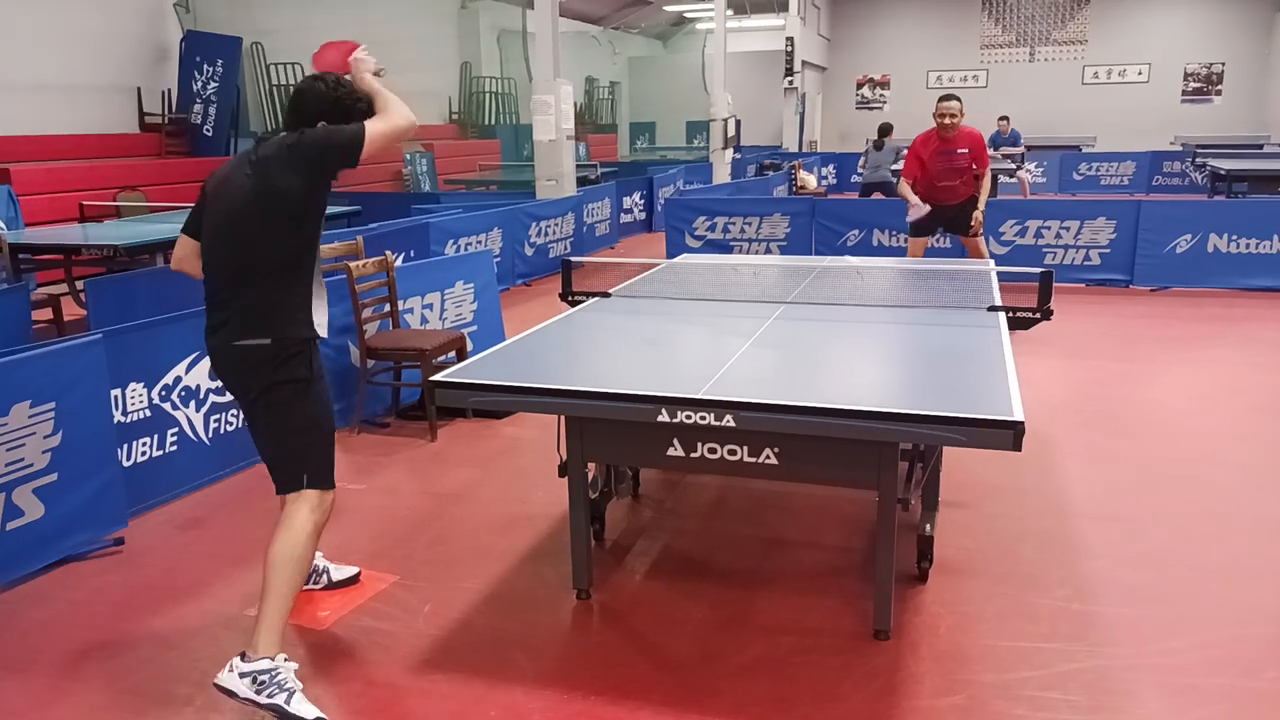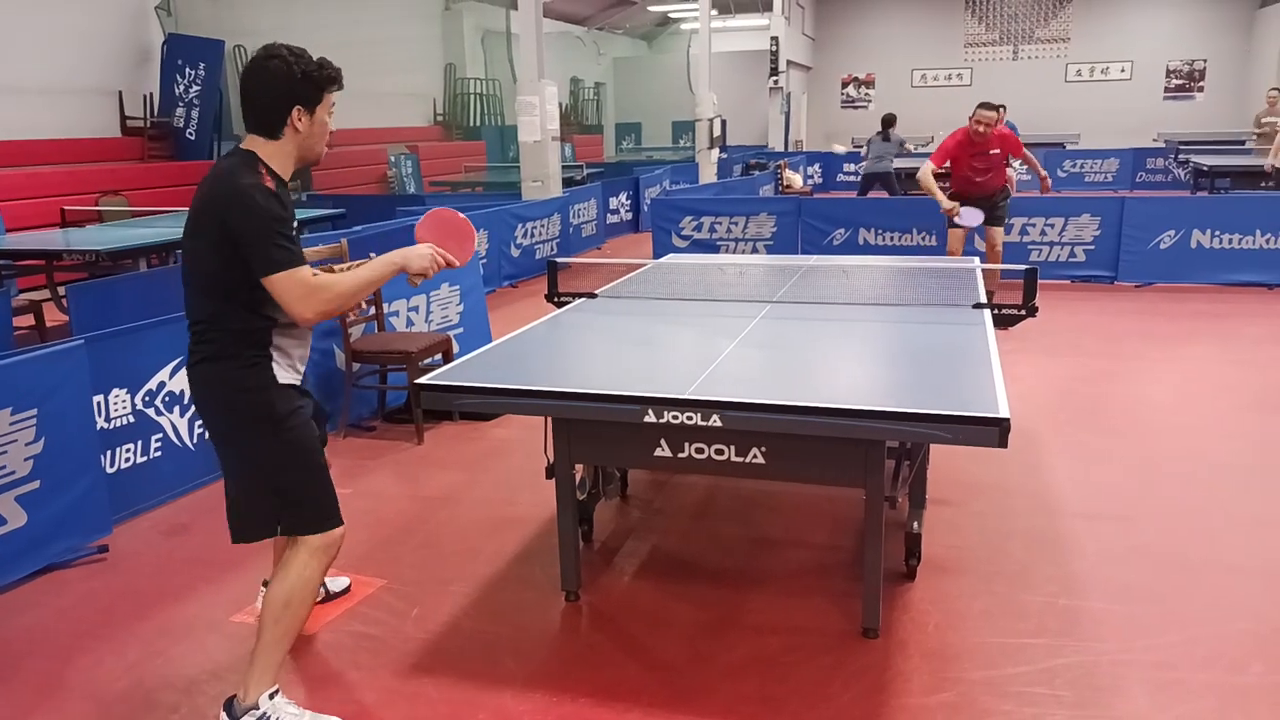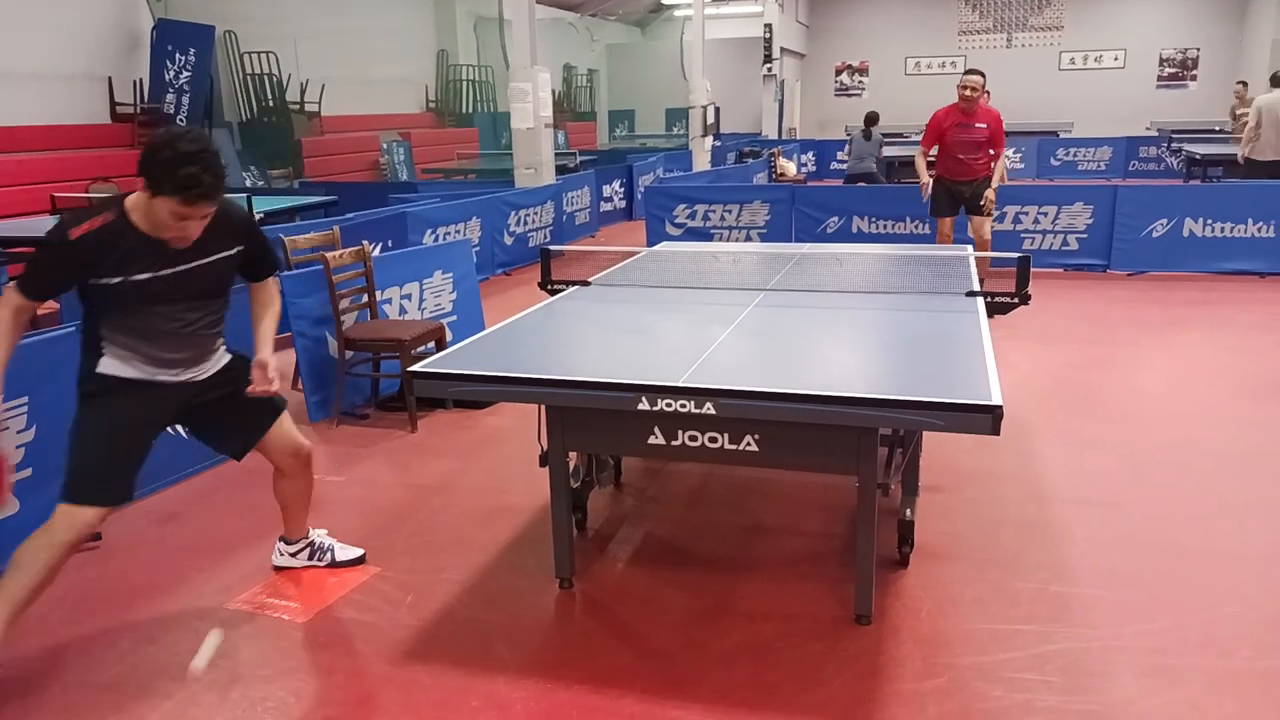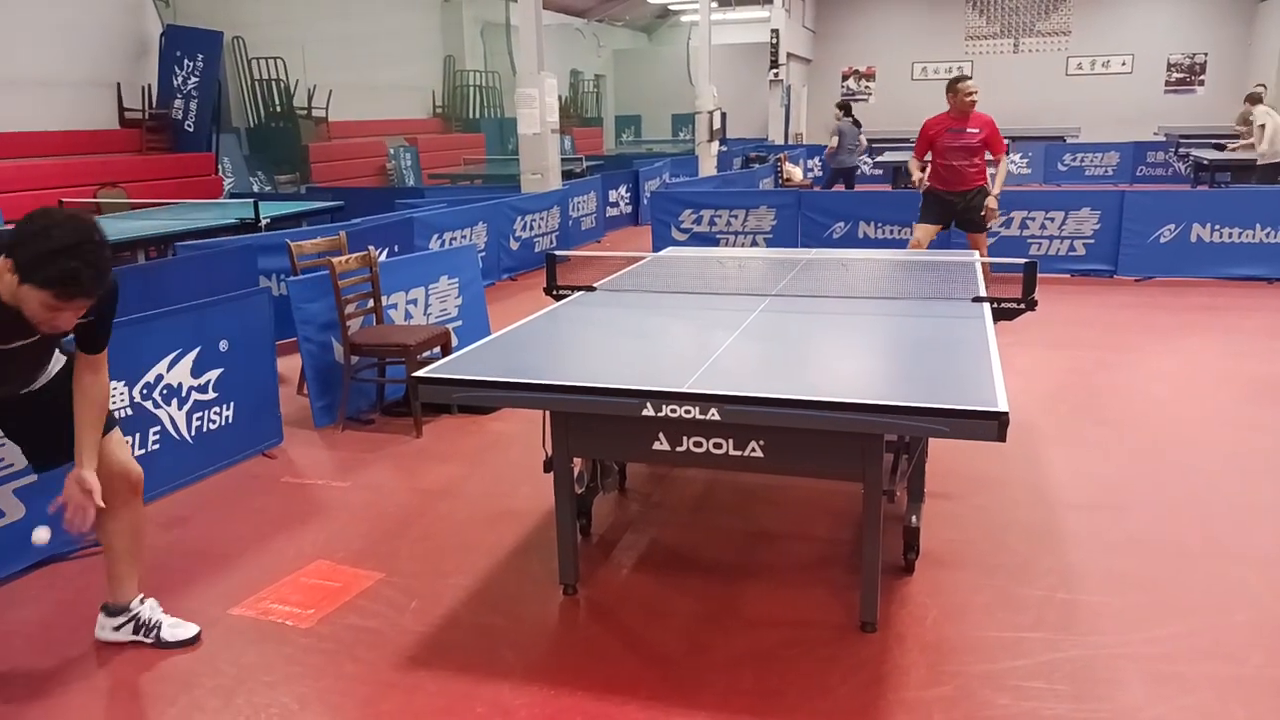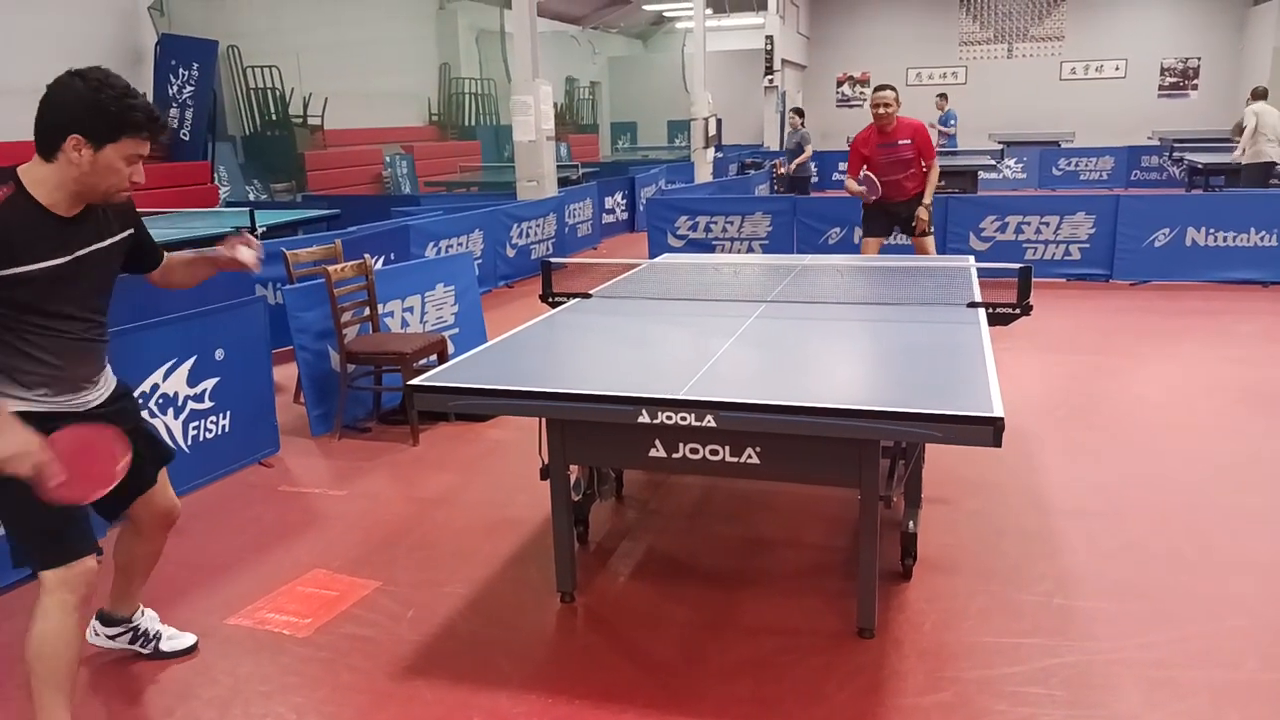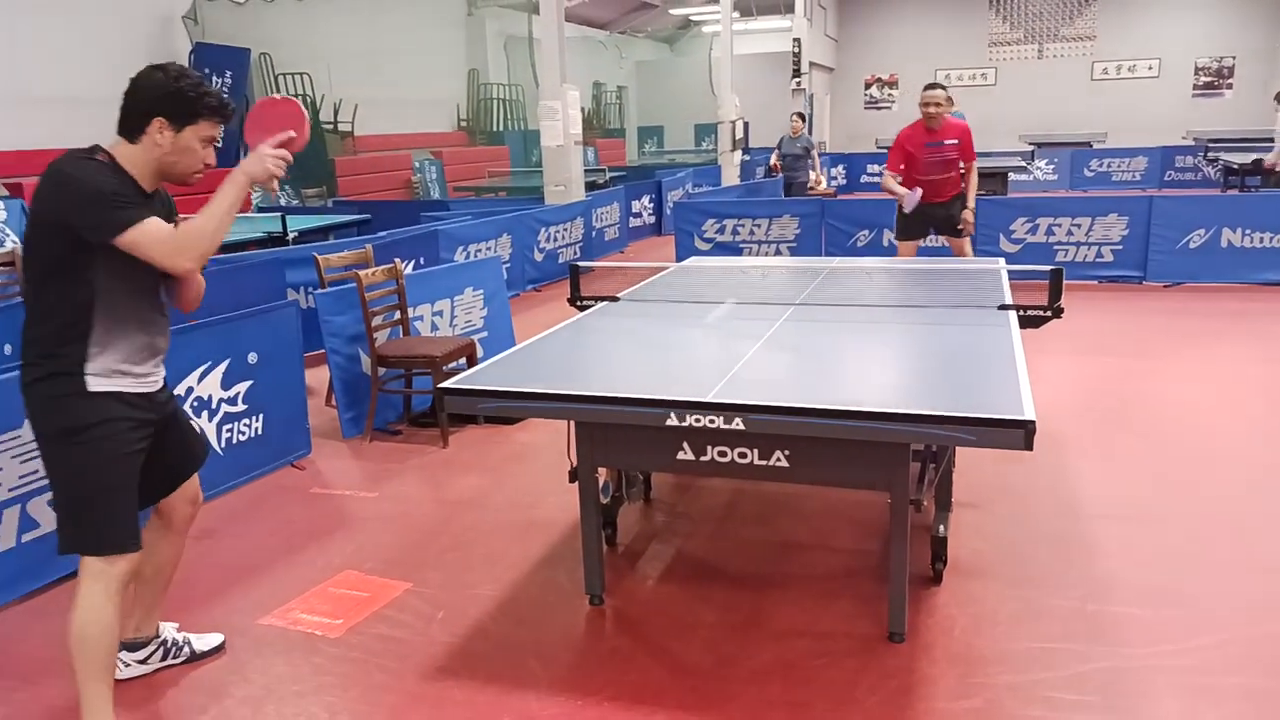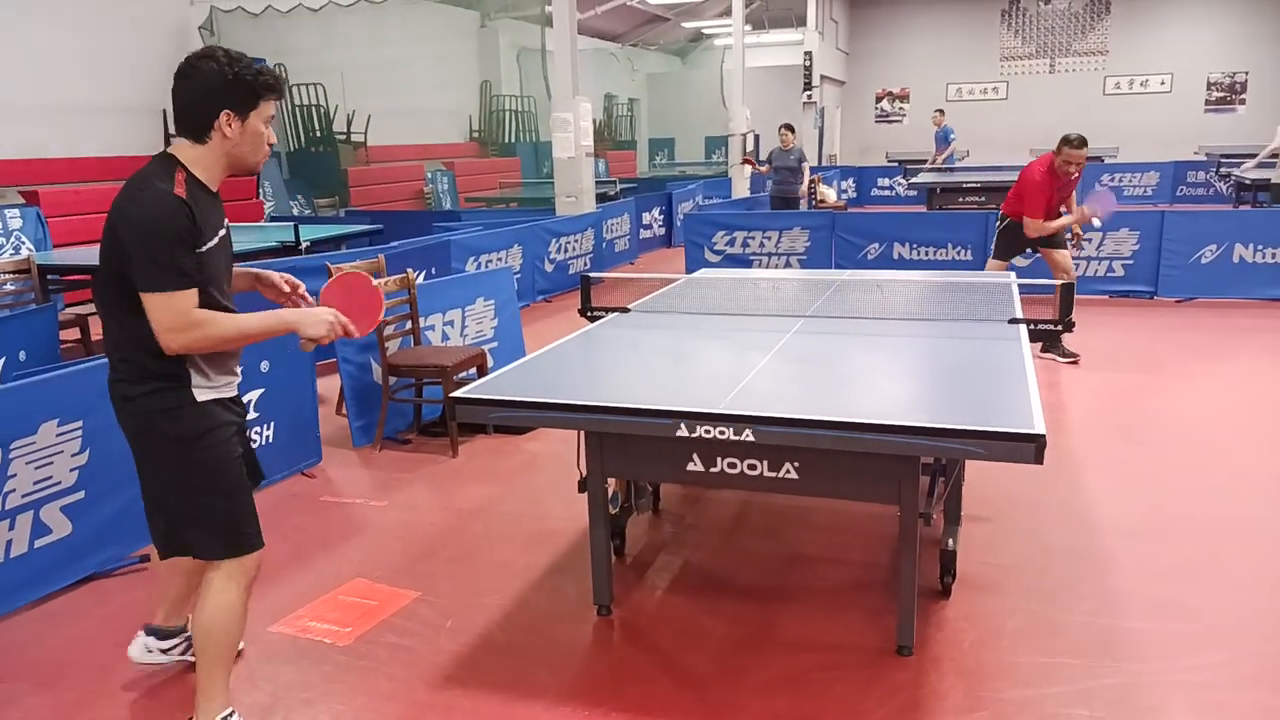
dt=0.7s
person 1, frame 1
left shoulder: (230, 175)
right shoulder: (302, 152)
left elbow: (186, 259)
right elbow: (401, 124)
right wrist: (368, 77)
left hip: (238, 344)
right hip: (277, 351)
left knee: (317, 436)
right knee: (311, 495)
left ankle: (296, 564)
right ankle: (260, 664)
person 1, frame 2
left shoulder: (248, 179)
right shoulder: (249, 193)
right elbow: (304, 304)
left wrist: (334, 275)
right wrist: (398, 262)
left hip: (262, 377)
right hip: (248, 386)
left knee: (314, 463)
right knee: (320, 535)
left ankle: (283, 579)
person 1, frame 3
left shoulder: (231, 222)
right shoulder: (81, 237)
left elbow: (265, 281)
left wrist: (265, 351)
left hip: (209, 370)
right hip: (123, 384)
left knee: (296, 452)
right knee: (75, 523)
left ankle: (295, 542)
person 1, frame 4
left shoulder: (92, 296)
left elbow: (91, 367)
left wrist: (84, 467)
left hip: (40, 382)
left knee: (124, 478)
left ankle: (122, 612)
person 1, frame 5
left shoulder: (112, 210)
left elbow: (160, 271)
left wrist: (217, 258)
left hip: (95, 400)
left knee: (157, 510)
right knee: (72, 573)
left ankle: (119, 620)
person 1, frame 6
left shoulder: (150, 196)
right shoulder: (80, 180)
left elbow: (187, 292)
right elbow: (180, 255)
left wrist: (186, 271)
right wrist: (244, 178)
left hip: (138, 384)
right hip: (81, 396)
left knee: (178, 503)
right knee: (112, 561)
left ankle: (140, 641)
person 1, frame 7
left shoulder: (195, 190)
right shoulder: (158, 205)
right elbow: (177, 330)
left wrist: (254, 279)
right wrist: (291, 320)
left hip: (196, 396)
right hip: (173, 404)
left knee: (205, 526)
right knee: (236, 555)
left ankle: (164, 633)
person 2, frame 1
left shoulder: (974, 138)
right shoulder: (920, 143)
left elbow: (985, 174)
right elbow: (904, 183)
left wrist: (980, 208)
right wrist: (913, 200)
left hip: (964, 204)
right hip: (928, 205)
left knee: (982, 257)
right knee: (913, 257)
person 2, frame 2
left shoulder: (1005, 137)
right shoulder: (955, 141)
left elbow: (1023, 154)
right elbow: (923, 174)
left wrist: (1042, 174)
right wrist: (943, 201)
left hip: (995, 195)
right hip: (962, 197)
left knee: (995, 247)
right knee: (953, 251)
left ankle: (989, 298)
person 2, frame 3
left shoulder: (993, 117)
right shoulder: (941, 116)
left elbow: (999, 156)
right elbow: (921, 153)
left wrist: (993, 187)
right wrist: (924, 176)
left hip: (980, 183)
right hip: (946, 183)
left knee: (984, 238)
right knee: (944, 238)
person 2, frame 4
left shoulder: (985, 123)
right shoulder: (931, 125)
left elbow: (1001, 160)
right elbow: (916, 157)
left wrist: (994, 194)
right wrist: (916, 174)
left hip: (974, 194)
right hip: (938, 194)
left knee: (979, 252)
right knee: (917, 243)
person 2, frame 5
left shoulder: (916, 129)
right shoulder: (862, 140)
left elbow: (933, 168)
right elbow: (850, 179)
left wrist: (925, 205)
right wrist: (858, 190)
left hip: (915, 200)
right hip: (879, 204)
person 2, frame 6
left shoulder: (961, 130)
right shoulder: (906, 136)
left elbow: (971, 170)
right elbow: (887, 178)
left wrist: (970, 206)
right wrist: (900, 191)
left hip: (951, 202)
right hip: (914, 204)
left knee: (966, 258)
person 2, frame 7
left shoulder: (1074, 167)
right shoulder: (1036, 177)
right elbow: (1032, 230)
left wrist: (1074, 222)
right wrist: (1072, 217)
left hip: (1050, 221)
right hip: (1016, 221)
left knee: (1067, 274)
left ankle: (1052, 342)
